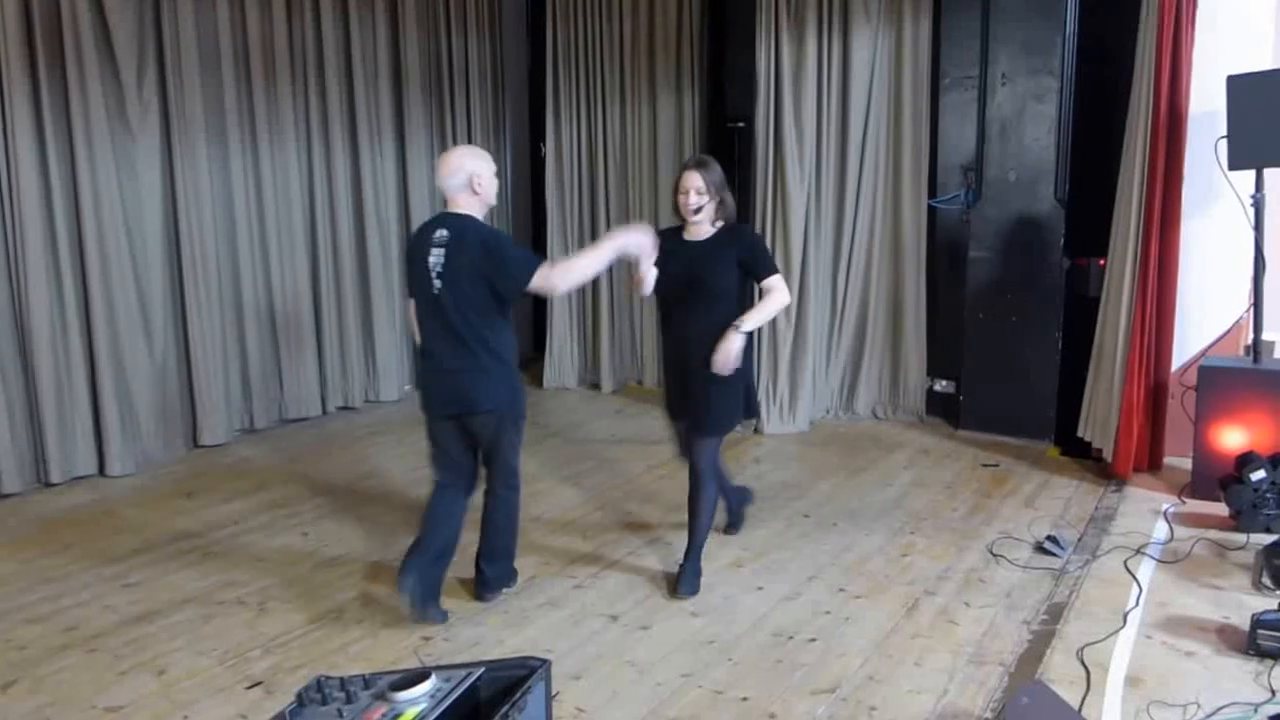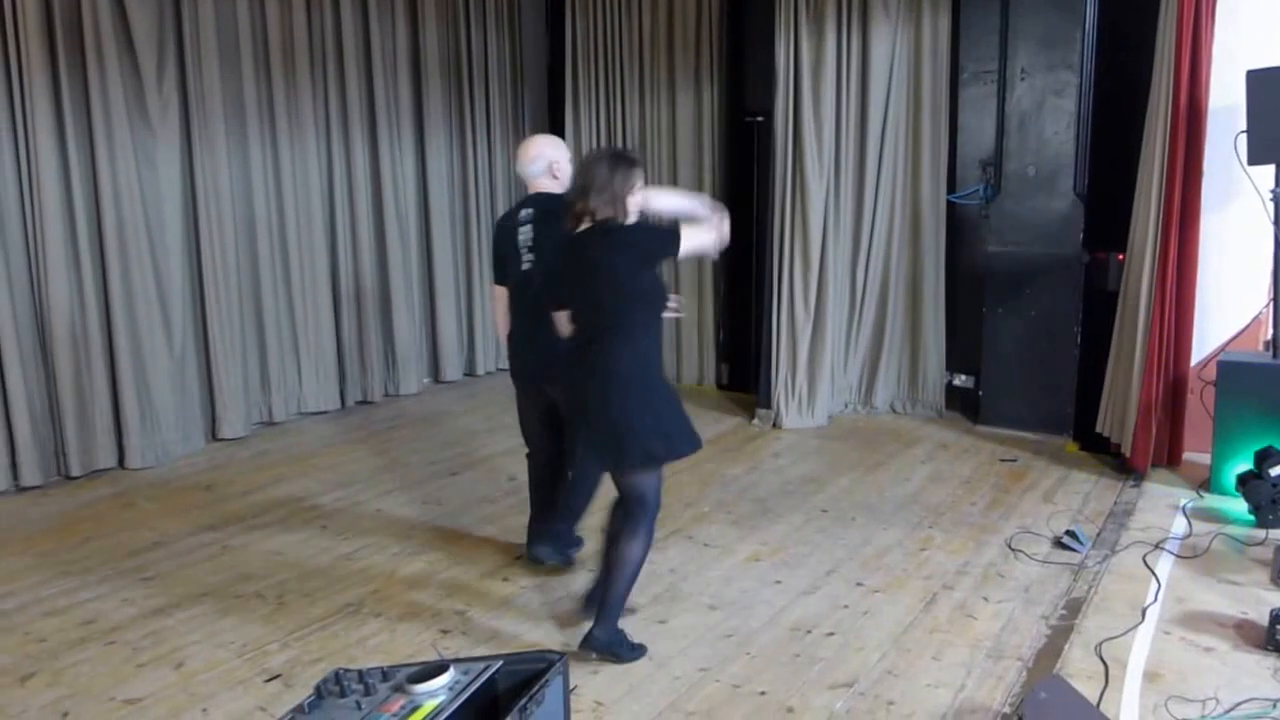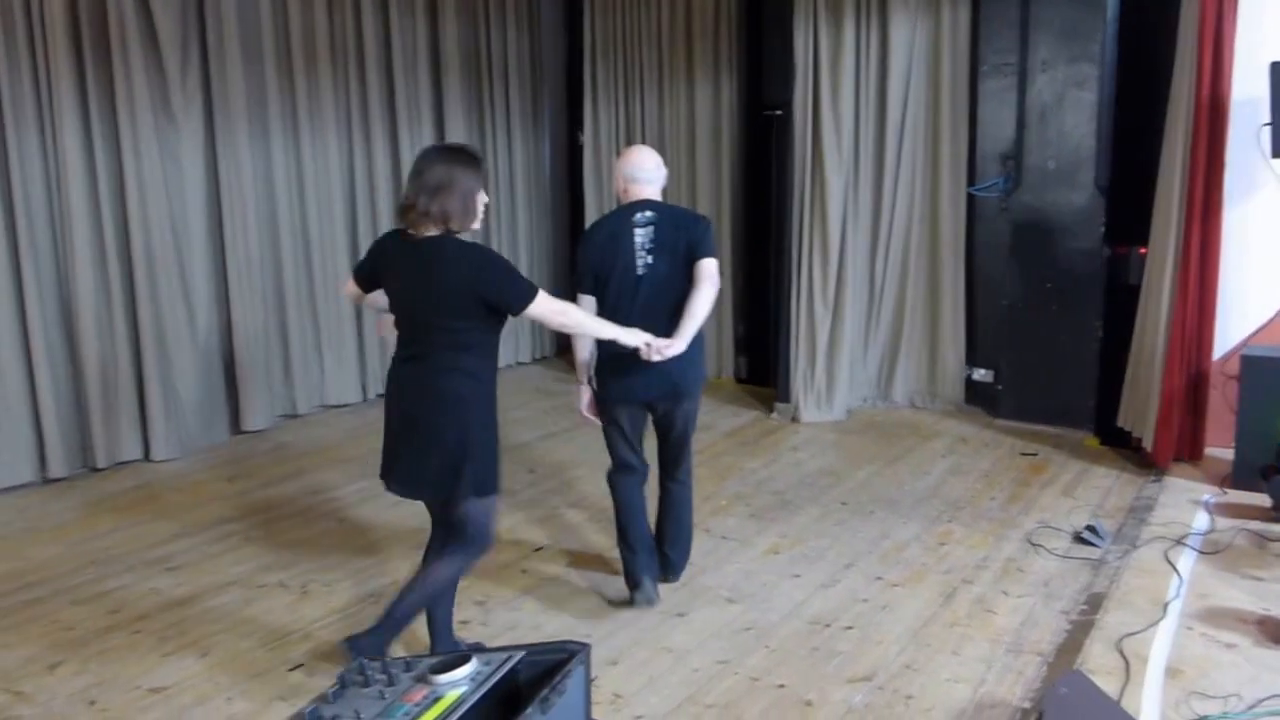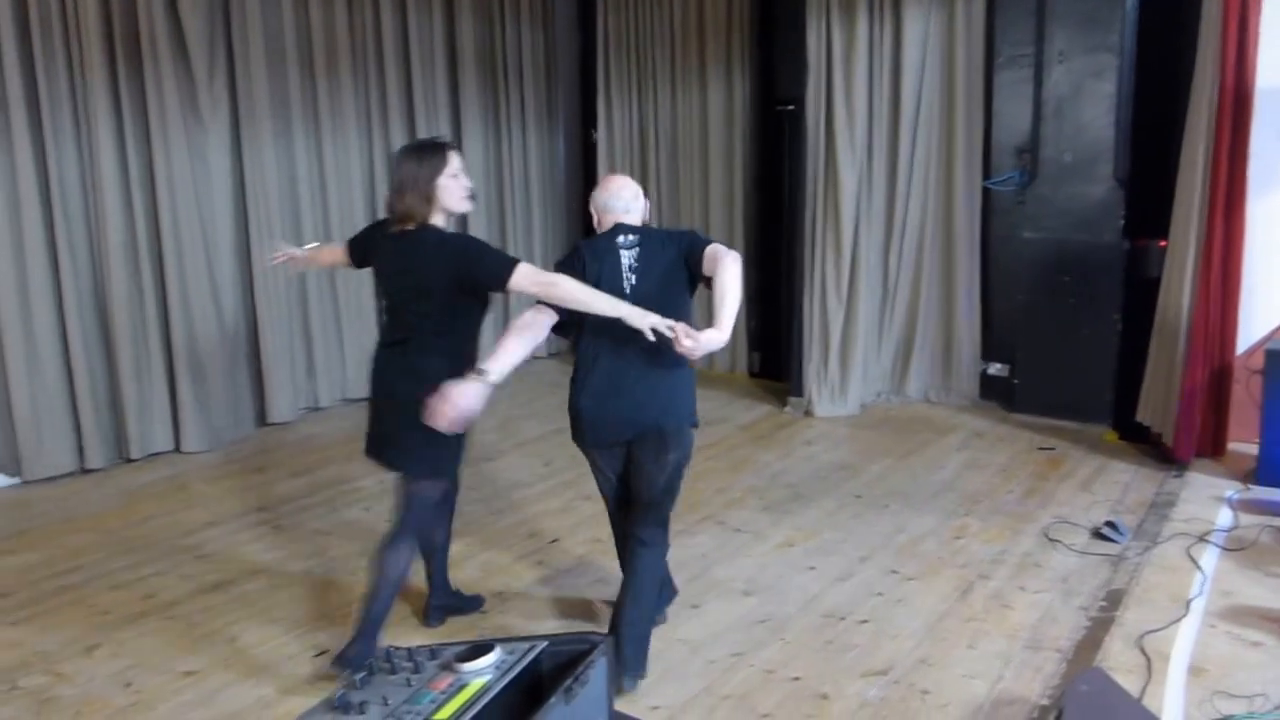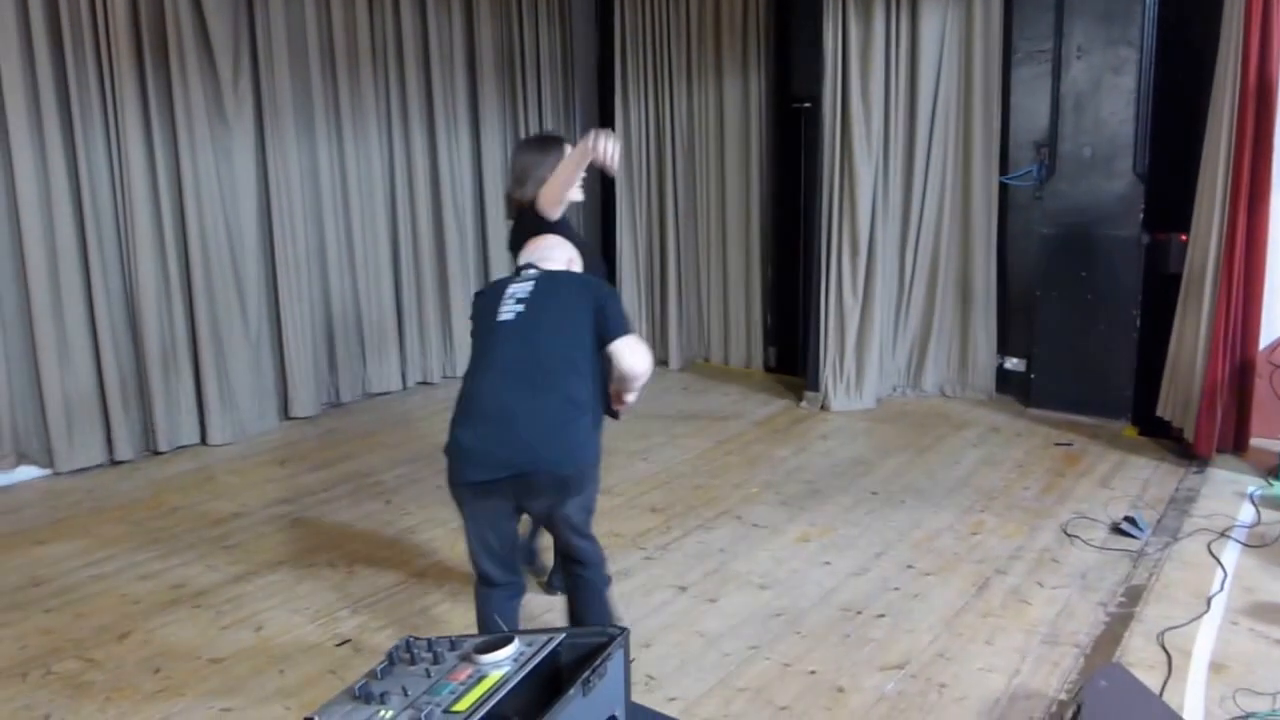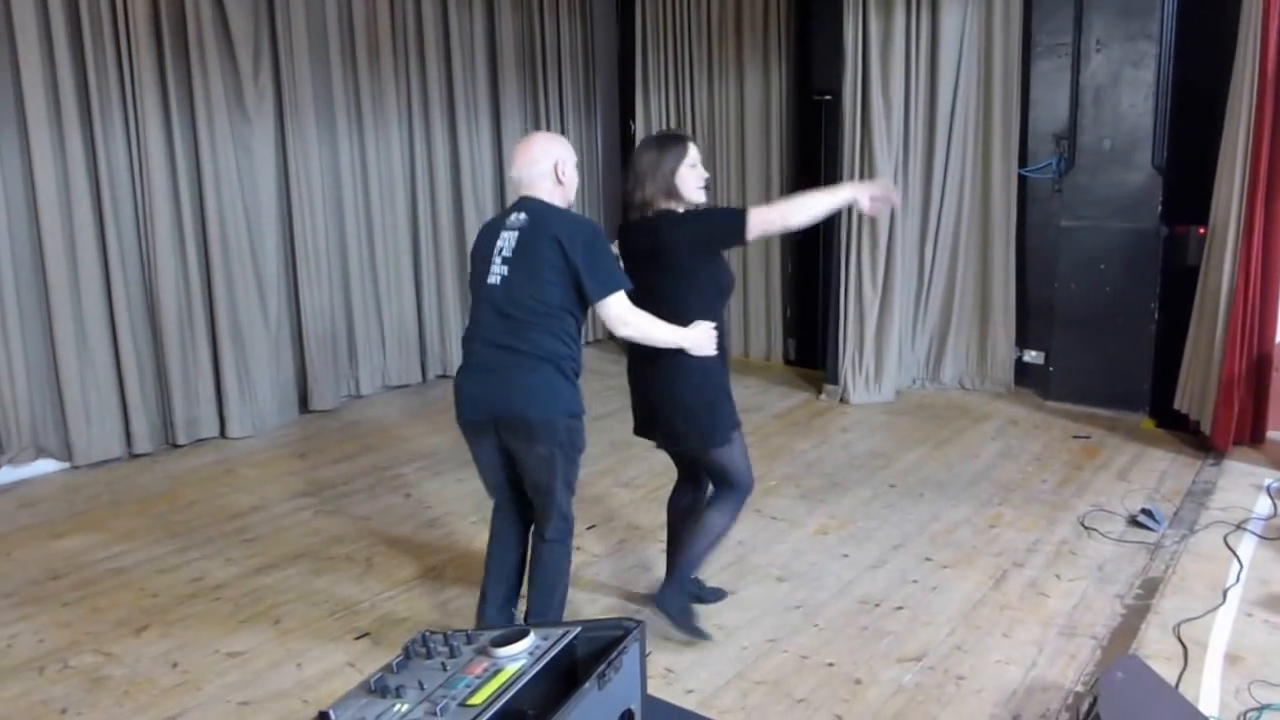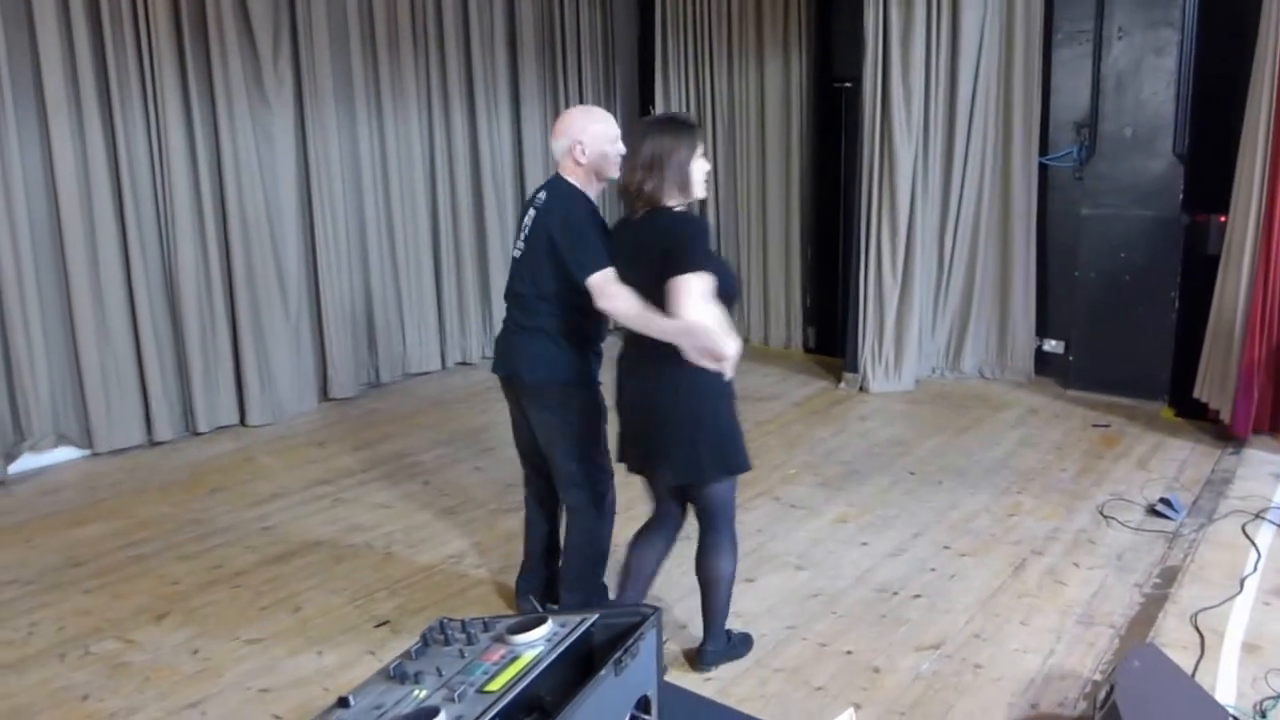
dt=0.7s
person 1, frame 1
left shoulder: (740, 240)
right shoulder: (666, 241)
left elbow: (779, 294)
right elbow: (648, 288)
left wrist: (738, 331)
right wrist: (642, 268)
left hip: (719, 367)
right hip: (680, 365)
left knee: (702, 462)
right knee: (691, 451)
left ankle: (692, 560)
right ankle: (733, 495)
person 1, frame 2
left shoulder: (570, 251)
right shoulder: (628, 240)
left elbow: (566, 326)
right elbow: (714, 230)
right wrist: (707, 209)
left hip: (591, 386)
right hip: (627, 389)
left knee: (635, 491)
right knee: (644, 507)
left ankle: (601, 590)
right ankle: (604, 632)
person 1, frame 3
left shoulder: (393, 247)
right shoulder: (474, 262)
left elbow: (354, 291)
right elbow: (554, 313)
right wrist: (622, 334)
left hip: (410, 402)
right hip: (455, 409)
left knee: (447, 527)
right knee: (470, 536)
left ankle: (442, 644)
right ankle: (378, 637)
person 1, frame 4
left shoulder: (384, 238)
right shoulder: (456, 251)
left elbow: (336, 252)
right elbow: (543, 284)
left wrist: (301, 254)
right wrist: (628, 311)
left hip: (396, 385)
right hip: (431, 393)
left knee: (437, 491)
right knee: (414, 517)
left ankle: (441, 595)
right ankle: (362, 644)
person 1, frame 5
left shoulder: (539, 225)
right shoulder: (538, 224)
right elbow: (553, 197)
right wrist: (587, 149)
left ankle: (526, 544)
right ankle: (564, 570)
person 1, frame 6
left shoulder: (635, 233)
right shoulder: (696, 228)
right elbow: (784, 214)
right wrist: (853, 192)
left hip: (657, 373)
right hip: (689, 376)
left knee: (693, 476)
right knee: (736, 483)
left ankle: (680, 580)
right ankle: (675, 591)
person 1, frame 7
left shoulder: (626, 233)
right shoulder: (685, 230)
right elbow: (693, 308)
right wrist: (726, 348)
left hip: (639, 387)
right hip: (689, 393)
left knee: (666, 513)
right knee: (717, 517)
right ankle: (716, 641)
person 2, frame 1
left shoulder: (420, 240)
right shoulder: (487, 244)
right elbow: (556, 279)
right wrist: (616, 243)
left hip: (438, 387)
right hip: (492, 388)
left knee: (451, 484)
right knee: (503, 481)
left ankle: (420, 580)
right ankle: (492, 576)
person 2, frame 2
left shoulder: (510, 222)
right shoulder: (569, 211)
left elbow: (502, 300)
left hip: (527, 358)
right hip: (568, 357)
left knee: (543, 452)
left ankle: (546, 538)
right ankle: (554, 539)
person 2, frame 3
left shoulder: (599, 234)
right shoulder: (693, 225)
left elbow: (585, 315)
right elbow: (708, 282)
left wrist: (585, 381)
right wrist: (679, 341)
left hip: (619, 376)
right hip: (679, 373)
left knee: (626, 471)
right knee: (676, 468)
left ankle: (642, 575)
right ankle: (671, 562)
person 2, frame 4
left shoulder: (579, 260)
right shoulder: (678, 246)
left elbow: (535, 322)
right elbow: (726, 262)
left wrist: (480, 382)
right wrist: (718, 329)
left hip: (598, 415)
right hip: (667, 412)
left knee: (624, 515)
right knee: (650, 529)
left ankle: (651, 597)
right ankle: (626, 661)
person 2, frame 5
left shoulder: (491, 297)
right shoulder: (589, 291)
right elbow: (635, 364)
right wrist: (626, 390)
left hip: (476, 458)
right hip: (560, 456)
left knee: (496, 580)
right knee: (580, 556)
person 2, frame 6
left shoulder: (491, 231)
right shoulder: (577, 232)
right elbow: (621, 321)
right wrist: (686, 337)
left hip: (477, 396)
right hip: (542, 399)
left knee: (509, 509)
right knee: (552, 520)
left ankle: (494, 625)
person 2, frame 7
left shoulder: (549, 199)
right shoulder: (575, 214)
right elbow: (609, 297)
right wrist: (684, 335)
left hip: (520, 361)
right hip: (557, 371)
left knee: (542, 480)
right knee: (588, 488)
left ankle: (535, 589)
right ankle: (581, 604)
